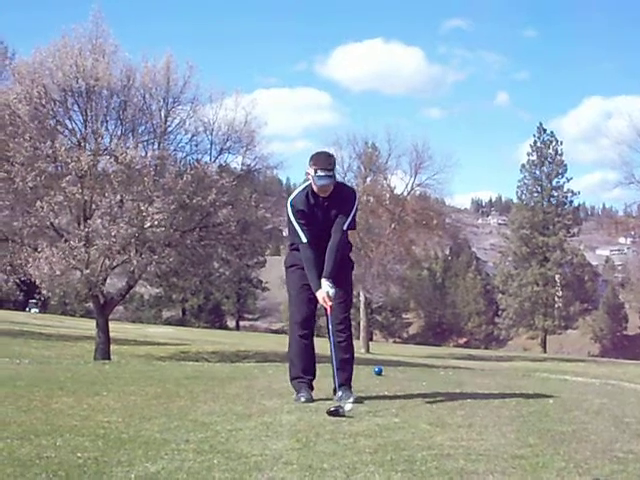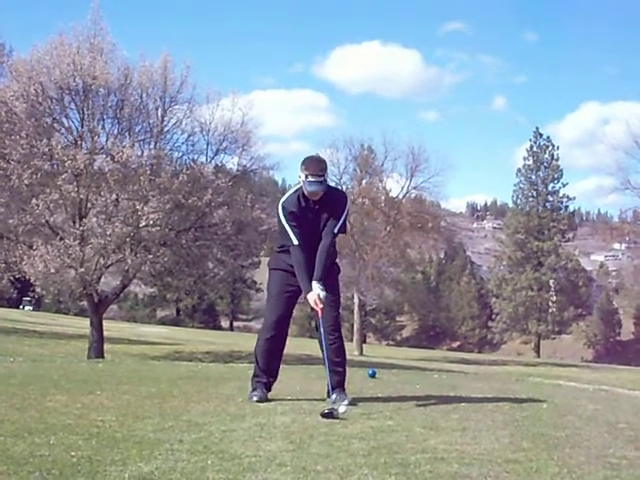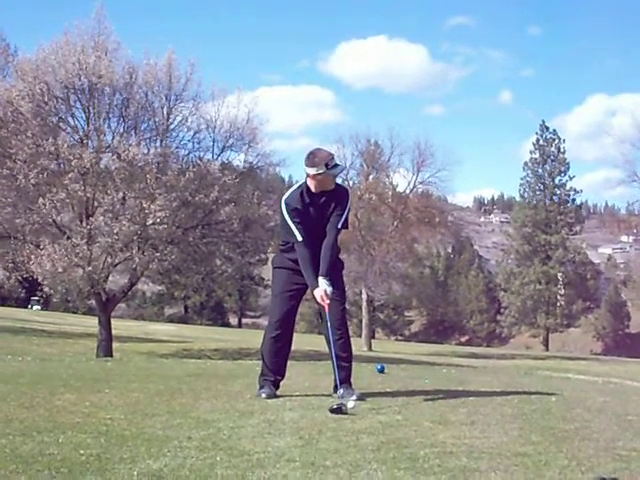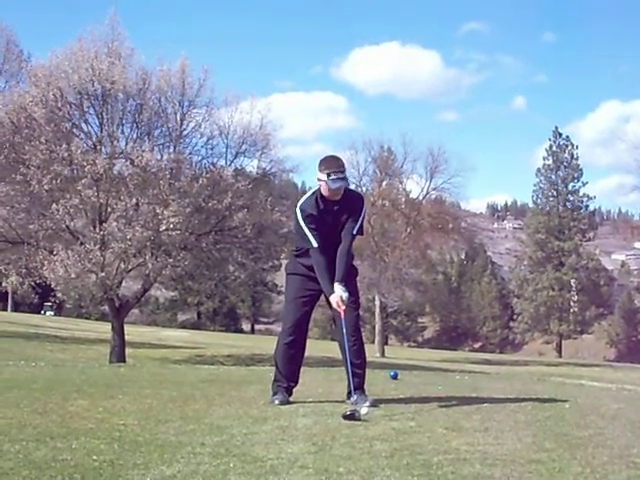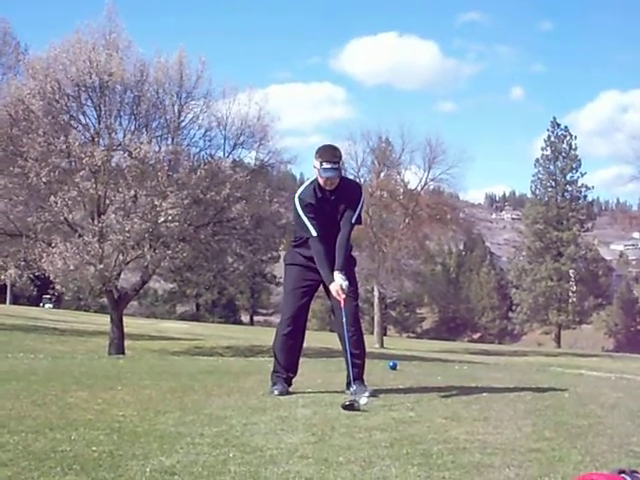
dt=1s
person 1, frame 1
left shoulder: (348, 195)
right shoulder: (297, 201)
left elbow: (338, 238)
right elbow: (306, 246)
left wrist: (328, 279)
right wrist: (317, 286)
left hip: (337, 263)
right hip: (302, 262)
left knee: (341, 322)
right knee: (300, 321)
left ankle: (343, 386)
right ankle: (302, 384)
person 1, frame 2
left shoulder: (338, 199)
right shoulder: (288, 204)
left elbow: (327, 242)
right elbow: (297, 248)
left wrist: (318, 282)
right wrist: (307, 288)
left hip: (323, 268)
right hip: (287, 266)
left knee: (331, 325)
right knee: (273, 323)
left ankle: (337, 388)
right ankle: (260, 384)
person 1, frame 3
left shoulder: (340, 194)
right shoulder: (291, 200)
left elbow: (331, 237)
right elbow: (301, 245)
left wrist: (323, 278)
right wrist: (313, 285)
left hip: (327, 264)
right hip: (290, 263)
left knee: (337, 320)
right knee: (279, 320)
left ankle: (343, 384)
right ankle: (268, 381)
person 1, frame 4
left shoulder: (355, 201)
right shoulder: (306, 206)
left elbow: (346, 244)
right elbow: (317, 251)
left wrist: (340, 284)
right wrist: (329, 291)
left hip: (341, 272)
right hip: (305, 269)
left knee: (351, 327)
right knee: (292, 326)
left ankle: (357, 390)
right ankle: (282, 388)
person 1, frame 5
left shoulder: (353, 190)
right shoulder: (303, 196)
left elbow: (345, 233)
right elbow: (316, 240)
left wrist: (339, 273)
right wrist: (329, 280)
left hip: (340, 261)
right hip: (304, 260)
left knee: (350, 317)
right knee: (291, 316)
left ankle: (356, 380)
right ankle: (281, 378)
